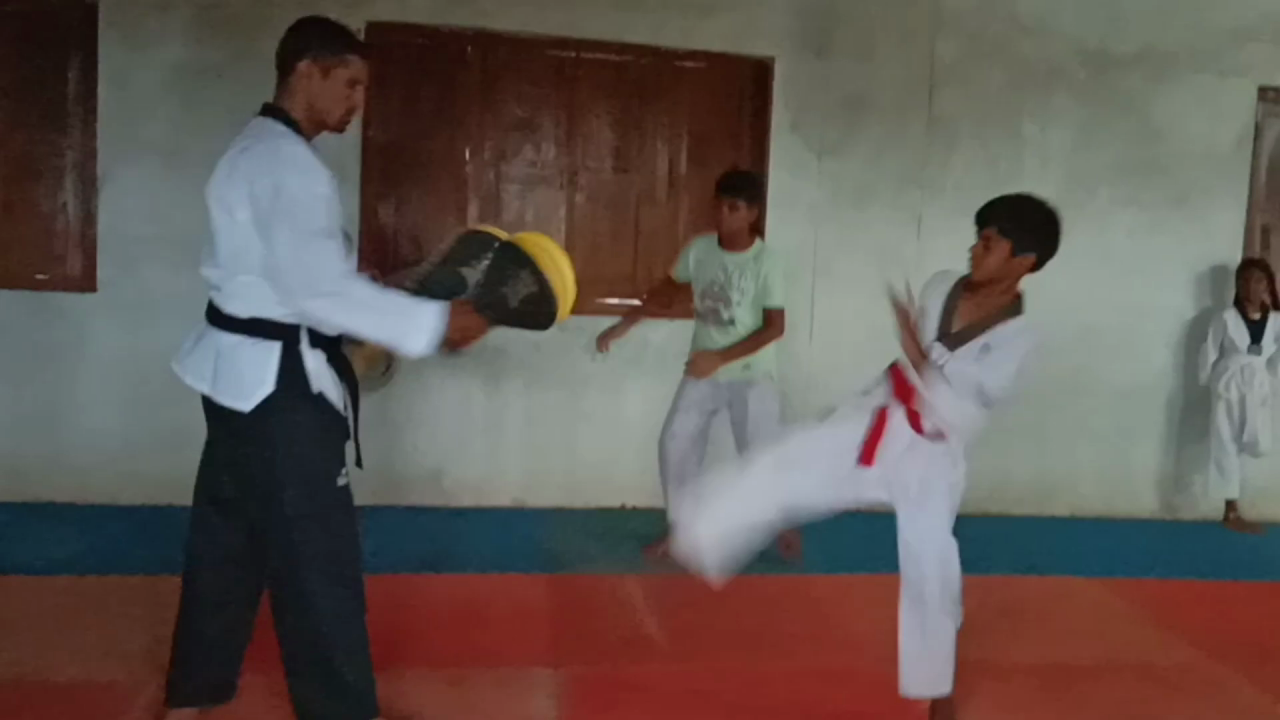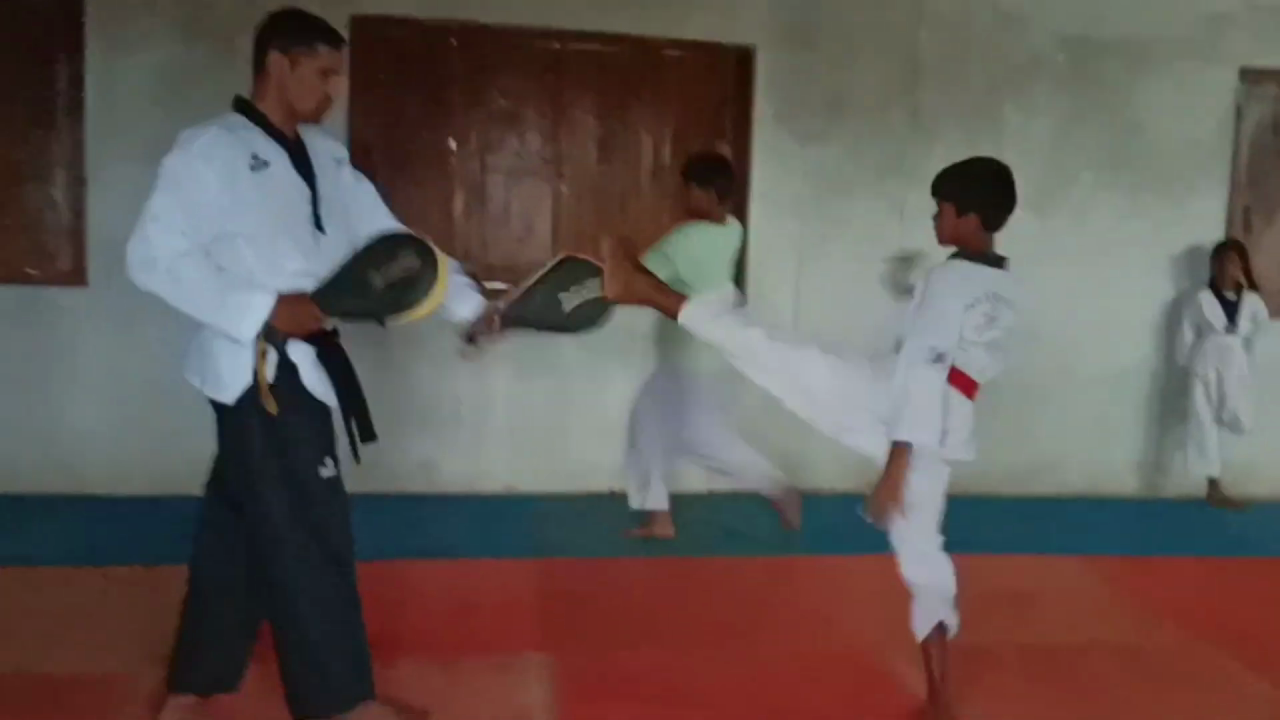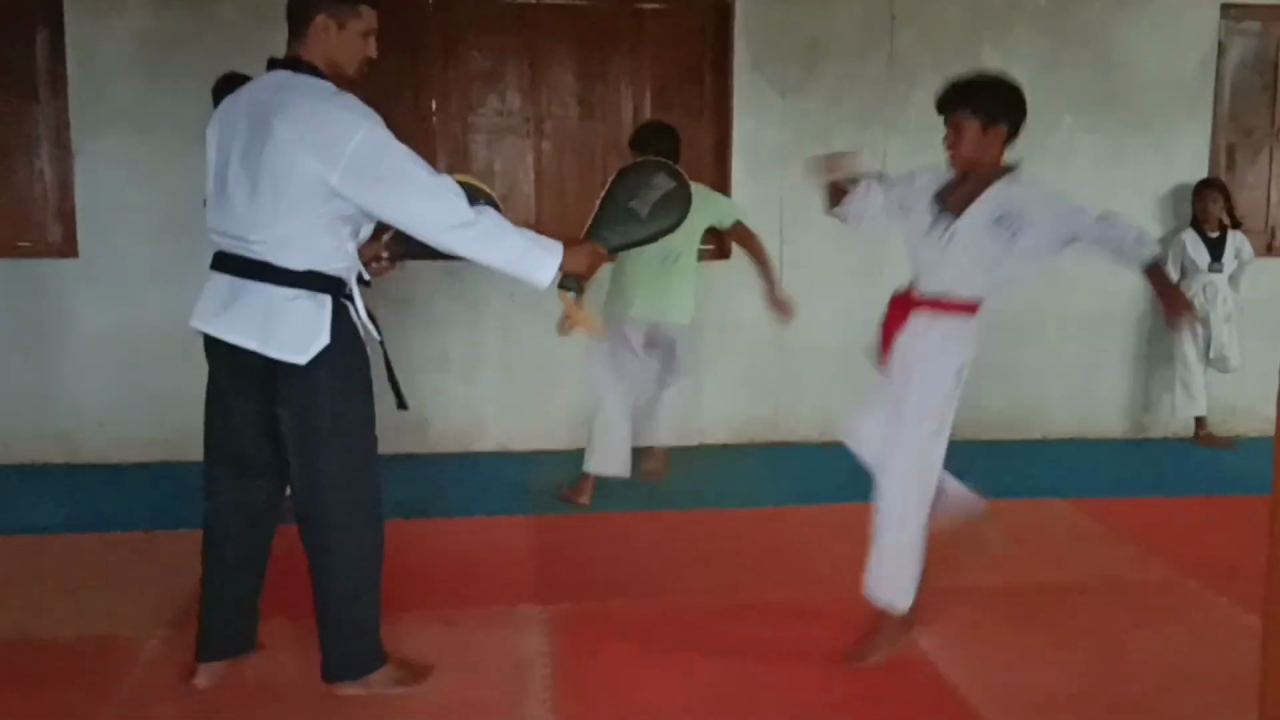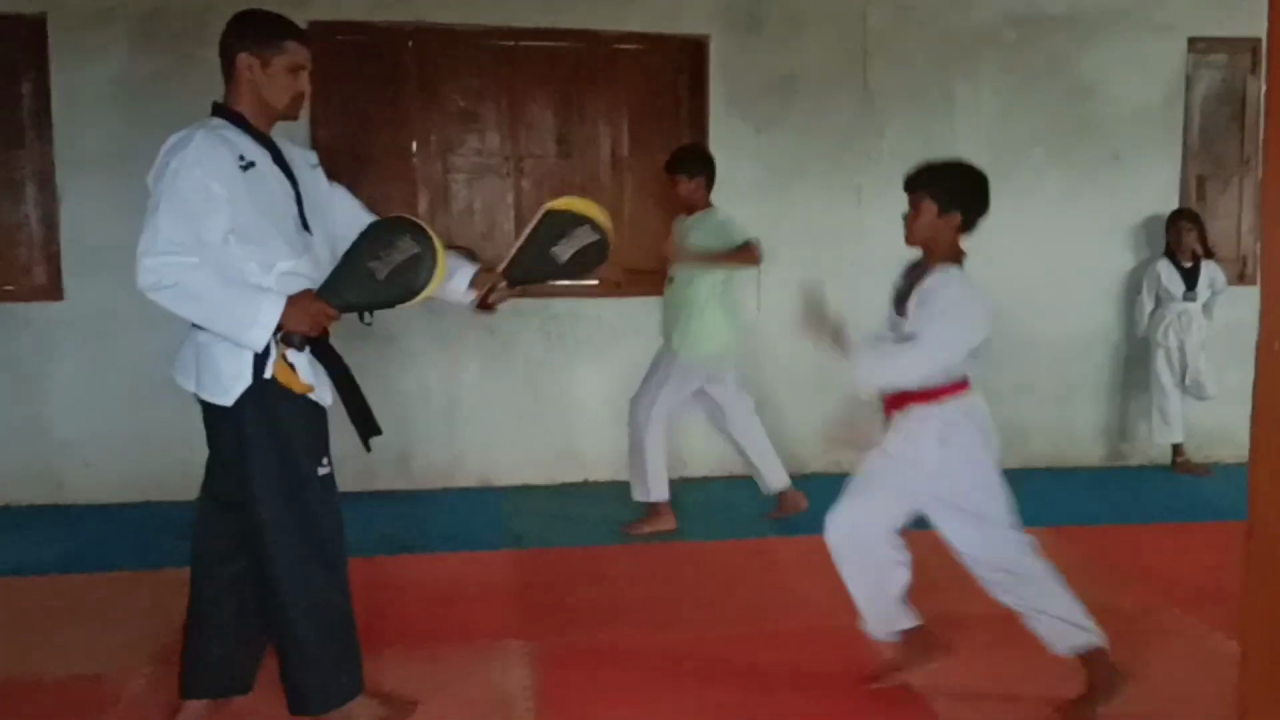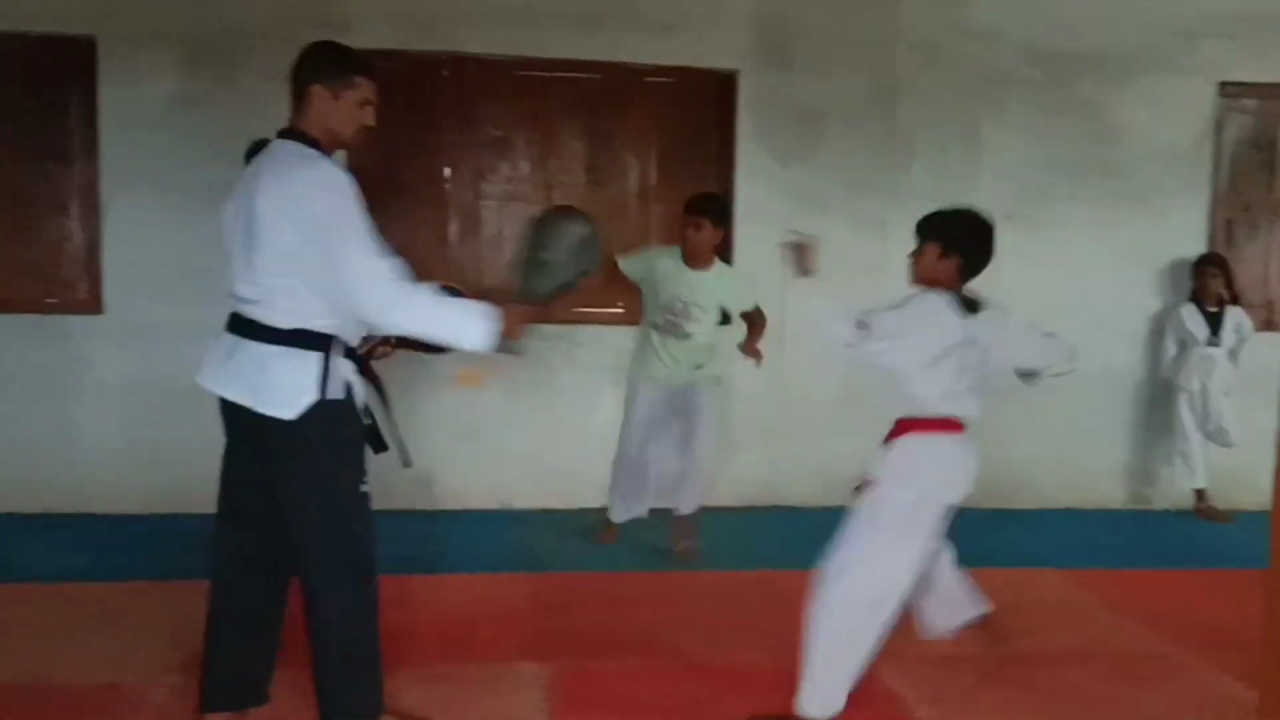
dt=0.7s
person 1, frame 1
left shoulder: (259, 149)
right shoulder: (287, 164)
right elbow: (320, 287)
left wrist: (379, 316)
right wrist: (434, 324)
left hip: (238, 365)
right hip: (274, 375)
left knee: (228, 531)
right knee: (315, 547)
person 1, frame 2
left shoulder: (326, 157)
right shoulder: (209, 150)
left elbow: (387, 240)
right elbow: (153, 257)
left wrist: (469, 303)
right wrist: (262, 310)
left hip: (295, 364)
right hip: (257, 368)
left knee: (240, 524)
right knee: (307, 534)
person 1, frame 3
left shoulder: (237, 107)
right shoulder: (336, 119)
right elbow: (440, 210)
right wrist: (556, 257)
left hip: (236, 311)
right hip: (305, 324)
left knee: (240, 485)
right knee: (340, 499)
left ankle: (218, 648)
right ankle: (355, 662)
person 1, frame 4
left shoulder: (293, 162)
right shoulder: (198, 155)
left elbow: (369, 239)
right elbow: (163, 270)
left wrist: (465, 279)
right wrist: (274, 311)
left hip: (280, 367)
right hip: (252, 369)
left knee: (236, 525)
right knee: (302, 531)
person 1, frame 5
left shoulder: (265, 173)
right shoulder: (315, 180)
right elbow: (372, 290)
right wrist: (488, 322)
left hip: (253, 374)
right hip: (302, 383)
left knee: (251, 538)
right knee: (334, 549)
person 2, frame 1
left shoulder: (1016, 338)
right shoulder: (942, 287)
left elbow: (950, 408)
left wrist: (915, 351)
left hip: (929, 456)
right hip: (876, 421)
left knee: (929, 579)
right knee: (768, 481)
right ankle: (692, 554)
person 2, frame 2
left shoulder: (948, 276)
right shoulder: (1006, 288)
left elbow: (925, 366)
left wrist: (894, 463)
left hip: (903, 401)
right hip: (949, 424)
left knee: (766, 349)
right knee: (920, 547)
left ankle: (646, 291)
person 2, frame 3
left shoulder: (1028, 200)
right shoulder: (932, 184)
left elbow: (1107, 232)
right elbow: (870, 201)
left wrist: (1161, 280)
right wrist: (840, 186)
left hip: (936, 341)
right hip: (912, 333)
left knee: (904, 473)
right knee: (873, 435)
left ankle: (893, 613)
right ankle: (953, 503)
person 2, frame 4
left shoulder: (952, 290)
right shoulder: (917, 274)
left elbow: (906, 366)
left wrist: (841, 342)
left hip: (946, 435)
right hip: (913, 432)
left knee: (997, 552)
right knee: (851, 528)
left ankle: (1097, 664)
right ankle: (909, 638)
person 2, frame 5
left shoulder: (925, 310)
right shoulder: (992, 322)
left elbow: (853, 337)
right elbow: (1057, 356)
right wrist: (1016, 367)
left hip: (918, 462)
right hip: (951, 457)
left knee: (851, 582)
right knee: (918, 553)
right ankle: (971, 616)
person 3, frame 1
left shoulder: (764, 260)
right shoulder: (699, 248)
left elbow: (775, 327)
right elbow: (669, 289)
left wrist: (721, 358)
right wrist: (625, 324)
left hip: (751, 374)
right hip: (703, 371)
right knee: (675, 442)
person 3, frame 2
left shoulder: (685, 236)
right shoulder: (731, 229)
left hip: (692, 351)
right hip: (686, 349)
left knee: (701, 438)
right knee: (644, 424)
left ankle: (777, 488)
right ankle: (659, 517)
person 3, frame 3
right shoulder: (702, 197)
right elbow: (747, 238)
right wrist: (773, 288)
left hip: (627, 309)
right hip: (672, 316)
left knee: (612, 395)
right knee: (675, 378)
left ankle: (588, 483)
right ankle: (658, 451)
person 3, frame 4
left shoulder: (713, 222)
right shoulder: (686, 224)
left elbow: (751, 254)
left wrist: (691, 258)
left hip: (695, 341)
right hip: (696, 336)
left knee: (645, 413)
right knee: (739, 419)
left ankle: (660, 510)
right ankle: (788, 494)
person 3, frame 5
left shoulder: (726, 281)
right shoulder: (656, 259)
left elbow: (755, 316)
right elbow: (615, 270)
left wrist: (751, 341)
left hip: (696, 376)
right hip: (651, 373)
left knee: (699, 444)
right knee: (632, 449)
left ankle: (685, 515)
right ankle: (618, 516)
person 4, frame 1
right shoulder: (1226, 318)
right elbow: (1208, 354)
right wrist: (1211, 384)
left hip: (1257, 390)
right hip: (1229, 388)
right knee: (1226, 447)
right ankle: (1232, 511)
person 4, frame 2
left shoulder: (1251, 301)
right shoulder: (1201, 299)
left elbow: (1260, 326)
right elbow: (1186, 335)
left wrist: (1243, 353)
right wrist: (1189, 364)
left hip: (1235, 369)
right hip: (1206, 368)
left knee: (1239, 423)
right knee: (1205, 425)
right ankle: (1214, 488)
person 4, frame 3
left shoulder: (1235, 239)
right shoulder: (1185, 239)
left elbow: (1246, 263)
right elbow: (1171, 275)
left wrist: (1230, 292)
left hip: (1222, 307)
right hip: (1192, 306)
left knee: (1228, 363)
right knee: (1192, 365)
right ankle: (1202, 428)
person 4, frame 4
left shoulder: (1209, 268)
right shoulder: (1159, 269)
left elbow: (1218, 291)
right elbow: (1145, 304)
left wrist: (1202, 319)
right wrist: (1147, 333)
left hip: (1196, 335)
right hip: (1167, 335)
left knee: (1204, 390)
right knee: (1168, 393)
right ankle: (1179, 456)
person 4, frame 5
left shoulder: (1235, 314)
right shoulder: (1184, 313)
left elbow: (1244, 338)
right elbow: (1169, 348)
left wrist: (1230, 366)
right wrist: (1173, 377)
left hip: (1219, 381)
right hip: (1191, 380)
left knee: (1226, 437)
right knee: (1191, 437)
right ankle: (1202, 500)
